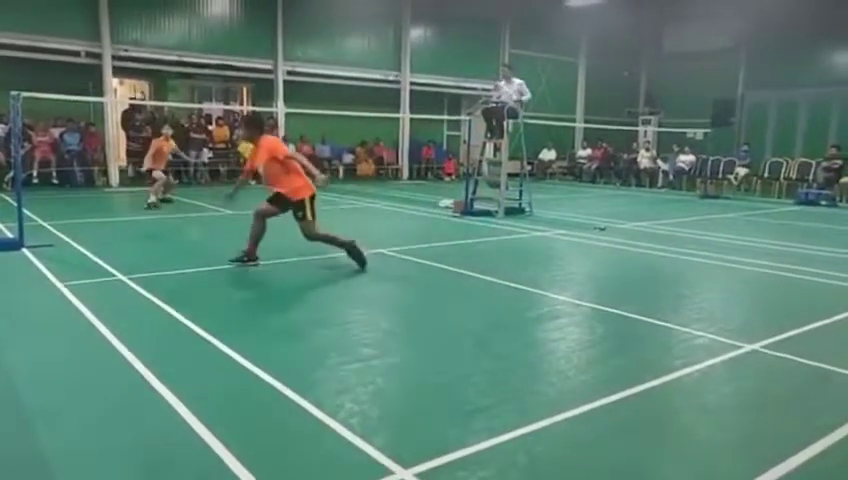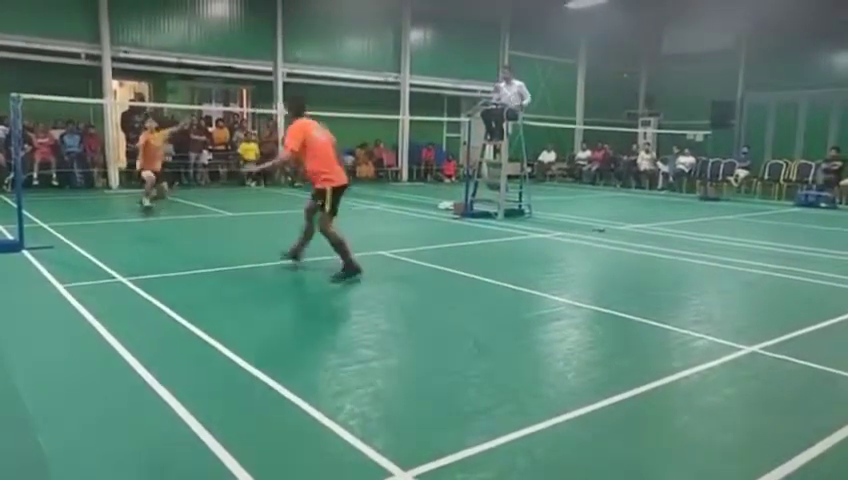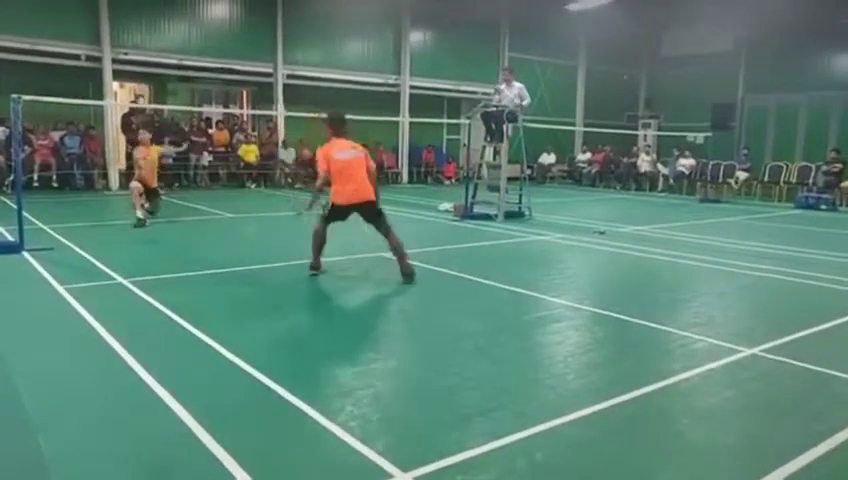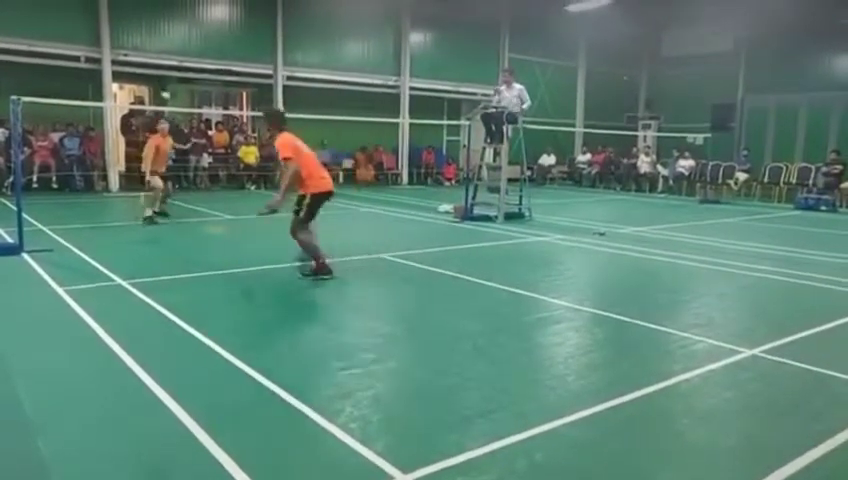
dt=0.4s
person 1, frame 1
left shoulder: (271, 143)
right shoulder: (255, 151)
left elbow: (296, 157)
right elbow: (246, 174)
left wrist: (316, 173)
right wrist: (234, 190)
left hip: (301, 192)
right hip: (285, 192)
left knee: (310, 234)
right knee: (260, 213)
left ankle: (348, 246)
right ankle: (250, 254)
person 1, frame 2
left shoulder: (296, 128)
right shoulder: (315, 126)
left elbow: (286, 156)
right elbow: (332, 146)
left wrist: (260, 168)
left hip: (328, 182)
right hip: (335, 178)
left knee: (324, 226)
right knee: (309, 211)
left ankle: (351, 265)
right ankle: (297, 250)
person 1, frame 3
left shoulder: (324, 150)
right shoulder: (359, 149)
left elbow: (322, 179)
right elbow: (373, 175)
left wrist: (313, 200)
right wrist: (376, 200)
left hip: (341, 199)
right hip: (366, 196)
left knee: (322, 224)
right knee: (388, 232)
left ankle: (315, 263)
right ankle: (405, 268)
person 1, frame 4
left shoulder: (282, 141)
right shoulder: (291, 139)
left elbow: (294, 168)
right elbow: (296, 168)
left wrist: (280, 196)
right wrist: (277, 203)
left hip: (317, 187)
right hip: (324, 185)
left knee: (297, 230)
right knee: (302, 224)
left ankle: (322, 267)
right ankle: (310, 251)
